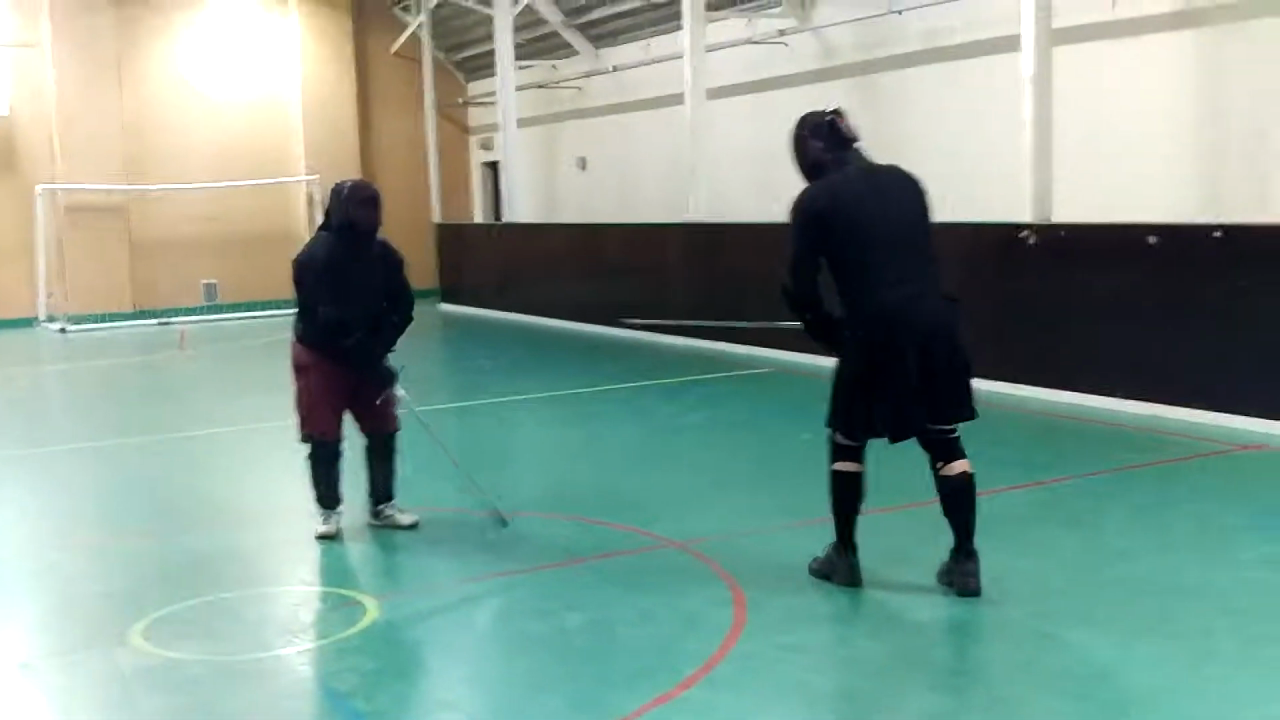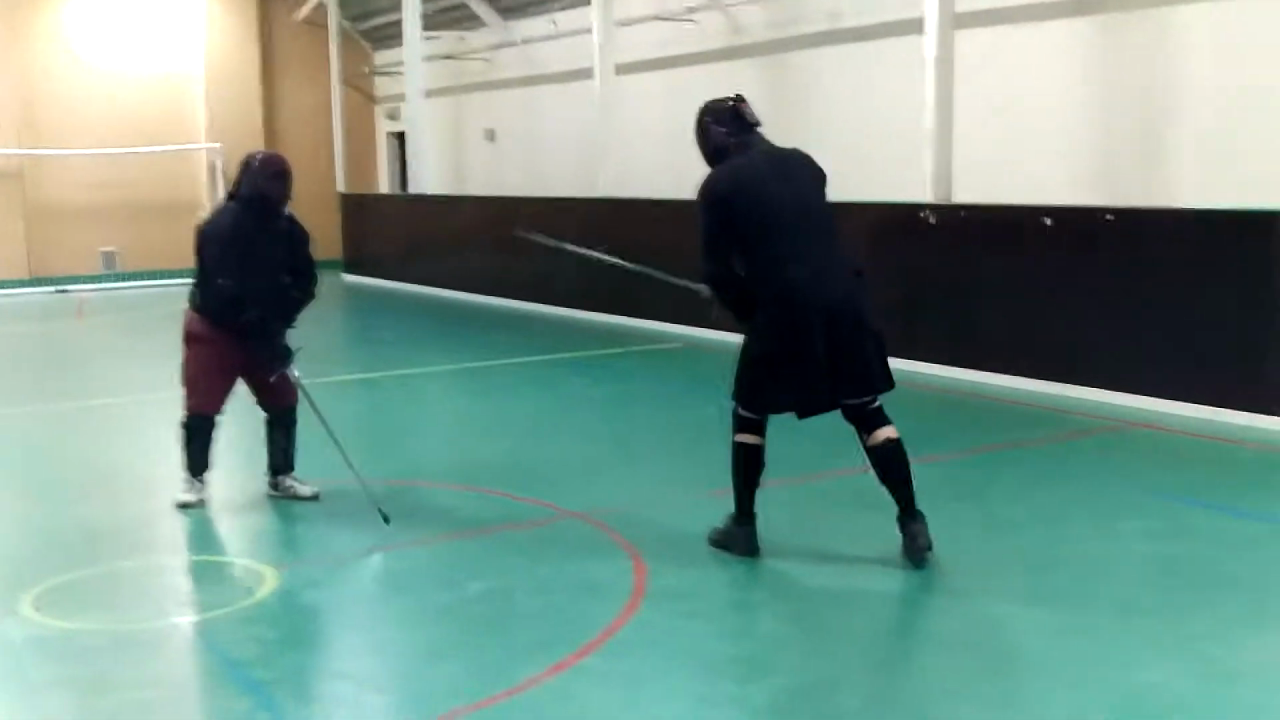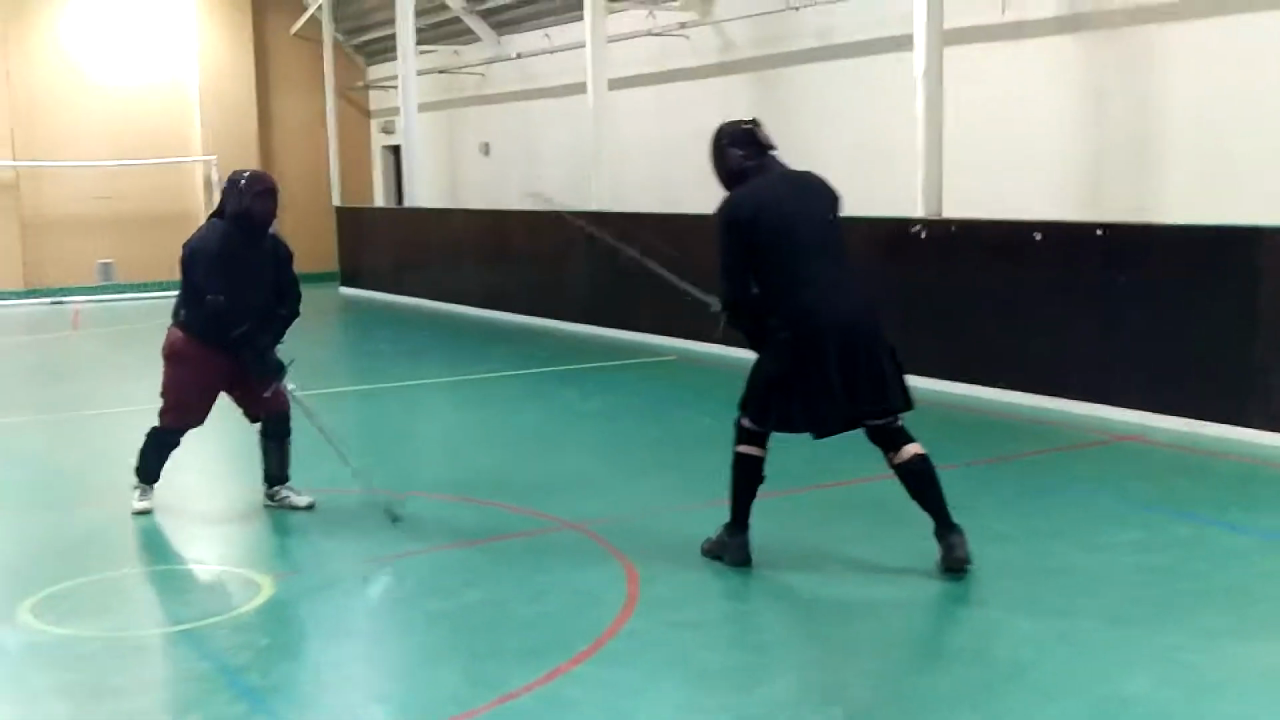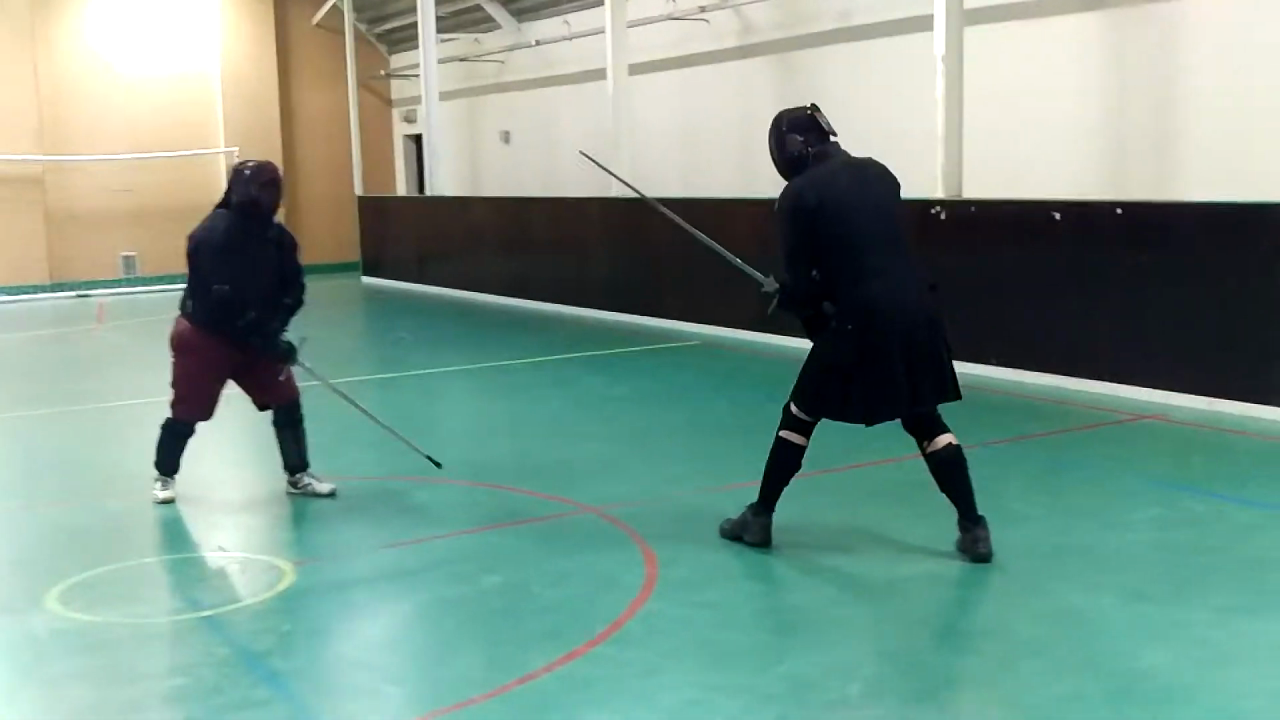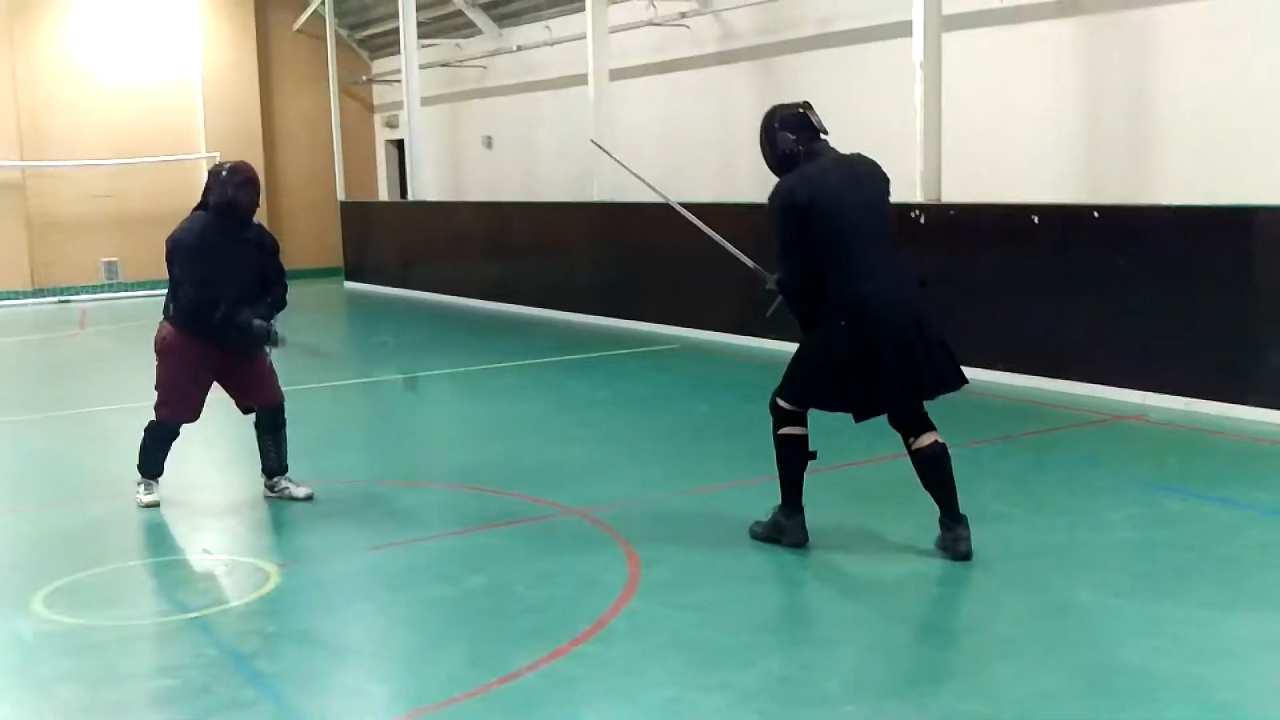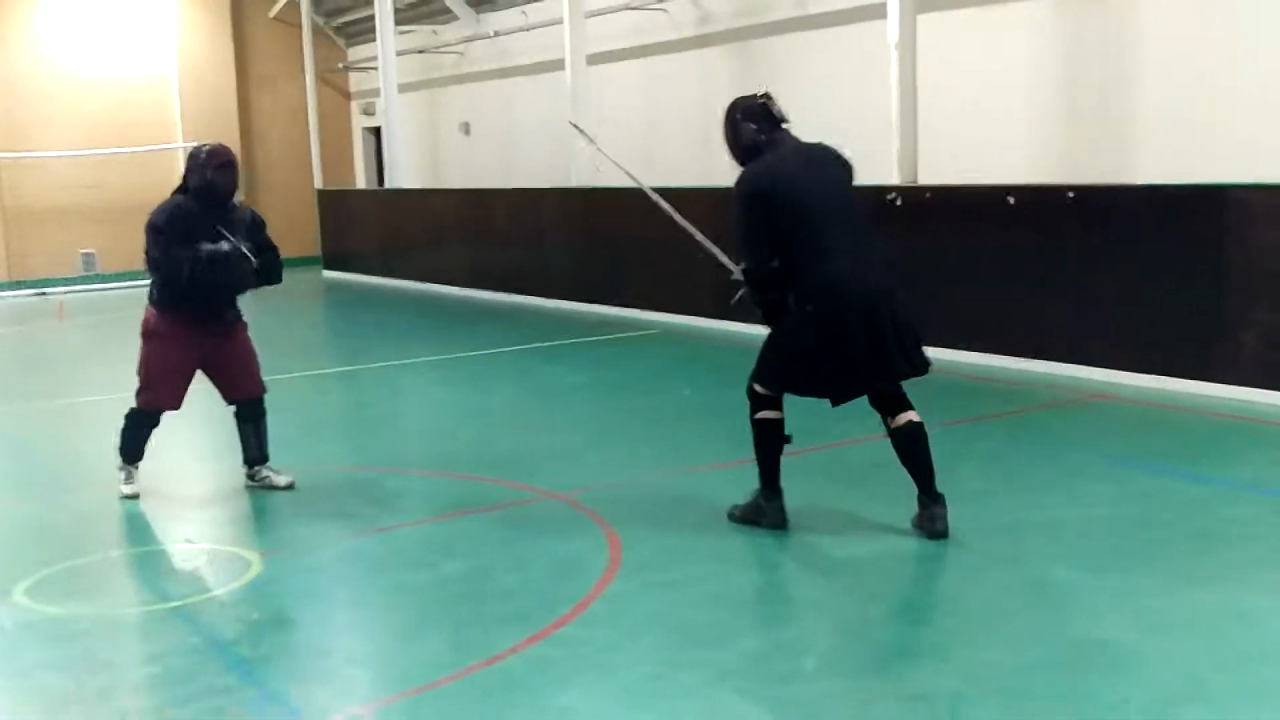
dt=0.2s
person 1, frame 1
left shoulder: (815, 200)
right shoulder: (903, 181)
left elbow: (800, 287)
right elbow: (922, 255)
left wrist: (830, 333)
left hip: (876, 332)
right hip: (933, 324)
left knee: (847, 443)
right knee: (944, 441)
left ankle: (844, 556)
right ankle: (964, 560)
person 1, frame 2
left shoulder: (720, 185)
right shoulder: (803, 164)
left elbow: (719, 271)
left wrist: (751, 310)
left hip: (785, 310)
right hip: (840, 300)
left knee: (750, 415)
right knee: (866, 412)
left ankle: (743, 526)
right ankle: (913, 523)
person 1, frame 3
left shoulder: (737, 206)
right shoulder: (817, 186)
left elbow: (737, 291)
left wrist: (761, 335)
left hip: (802, 330)
right hip: (856, 321)
left knee: (752, 428)
right knee: (888, 430)
left ankle: (735, 536)
right ankle: (950, 536)
person 1, frame 4
left shoulder: (800, 194)
right shoulder: (878, 173)
left elbow: (800, 281)
left wrist: (820, 327)
right wrist: (826, 290)
left hip: (863, 319)
right hip: (914, 311)
left knee: (800, 415)
right knee: (925, 420)
left ankle: (758, 518)
right ankle: (973, 528)
person 1, frame 5
left shoulder: (790, 191)
right shoulder: (868, 169)
left elbow: (796, 279)
left wrist: (815, 327)
right wrist: (797, 281)
left hip: (854, 318)
right hip: (904, 309)
left knee: (787, 406)
right knee: (912, 418)
left ankle: (790, 517)
right ankle: (954, 527)
person 1, frame 6
left shoulder: (755, 180)
right shoulder: (831, 158)
left elbow: (760, 266)
left wrist: (780, 317)
right wrist: (771, 272)
left hip: (824, 301)
right hip: (874, 290)
left knee: (764, 391)
right knee: (890, 398)
left ankle: (770, 500)
right ankle: (931, 505)
person 2, frame 1
left shoulder: (382, 254)
right shoulder: (317, 256)
left elbow: (401, 305)
right elbow: (326, 319)
left wrist: (380, 346)
right wrist: (367, 356)
left hip: (366, 357)
right hip: (320, 357)
left knee: (383, 431)
right knee: (324, 437)
left ankle: (382, 505)
right ankle: (329, 511)
person 2, frame 2
left shoulder: (287, 228)
right shoulder: (223, 226)
left elbow: (304, 281)
right elbow: (227, 291)
left wrist: (277, 323)
right wrist: (264, 334)
left hip: (261, 331)
right hip: (214, 328)
left knee: (283, 403)
right knee: (202, 408)
left ankle: (281, 477)
right ankle: (195, 478)
person 2, frame 3
left shoulder: (272, 246)
right shoulder: (209, 244)
left elbow: (288, 299)
right elbow: (217, 308)
left wrist: (265, 341)
right wrist: (253, 350)
left hip: (245, 346)
right hip: (196, 345)
left knee: (277, 413)
right knee: (175, 421)
left ankle: (277, 487)
right ankle: (144, 485)
person 2, frame 4
left shoulder: (276, 236)
right shoulder: (215, 234)
left elbow: (292, 288)
right elbow: (224, 298)
left wrist: (273, 327)
right wrist: (263, 335)
left hip: (253, 336)
right hip: (204, 335)
left knee: (287, 400)
right knee: (187, 412)
left ankle: (298, 474)
right ankle: (164, 476)
person 2, frame 5
left shoulder: (257, 236)
right shoulder: (192, 235)
left elbow: (276, 286)
right elbow: (195, 298)
left wrist: (258, 317)
right wrist: (240, 322)
left hip: (237, 338)
right hip: (187, 338)
left knee: (271, 404)
right knee: (171, 415)
left ankle: (276, 478)
right ankle: (148, 479)
person 2, frame 6
left shoulder: (241, 217)
right shoulder: (171, 215)
left elbow: (271, 267)
right elbow: (161, 265)
left wrist: (247, 257)
right wrist: (208, 255)
left hip: (223, 321)
right hip: (173, 323)
left knee: (251, 394)
right knee: (153, 401)
left ankle: (257, 468)
right ankle: (128, 465)
